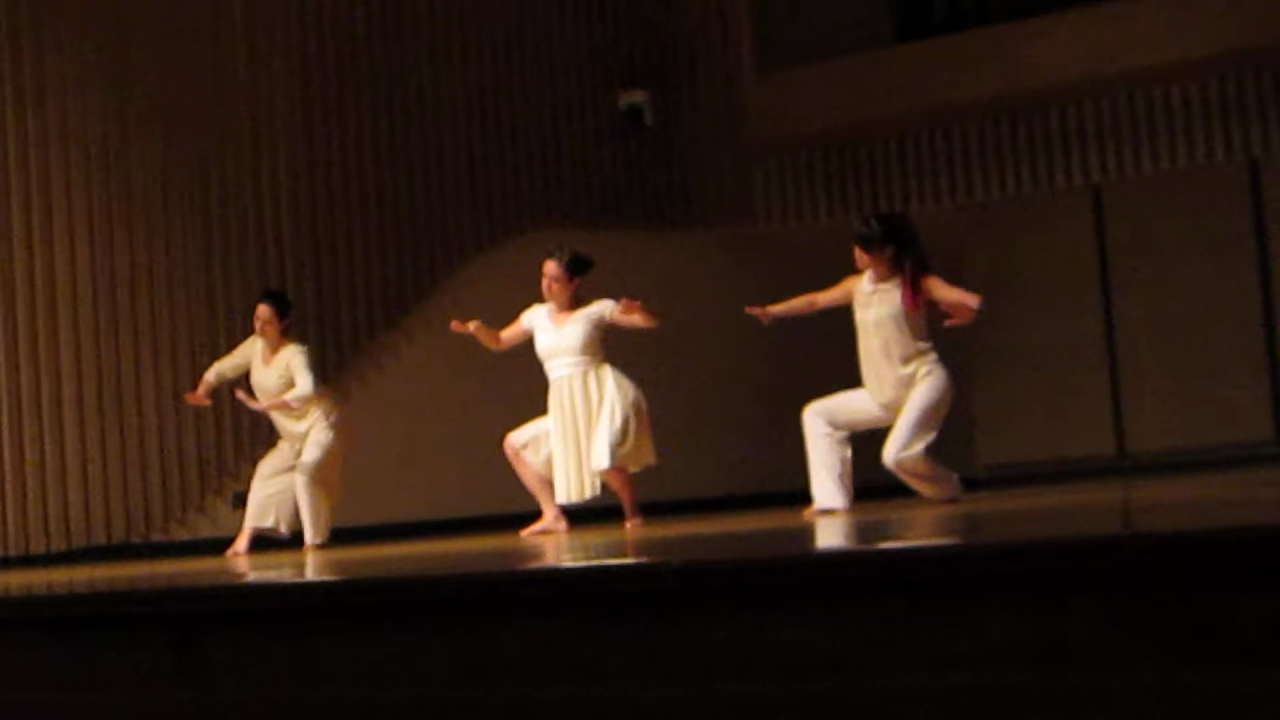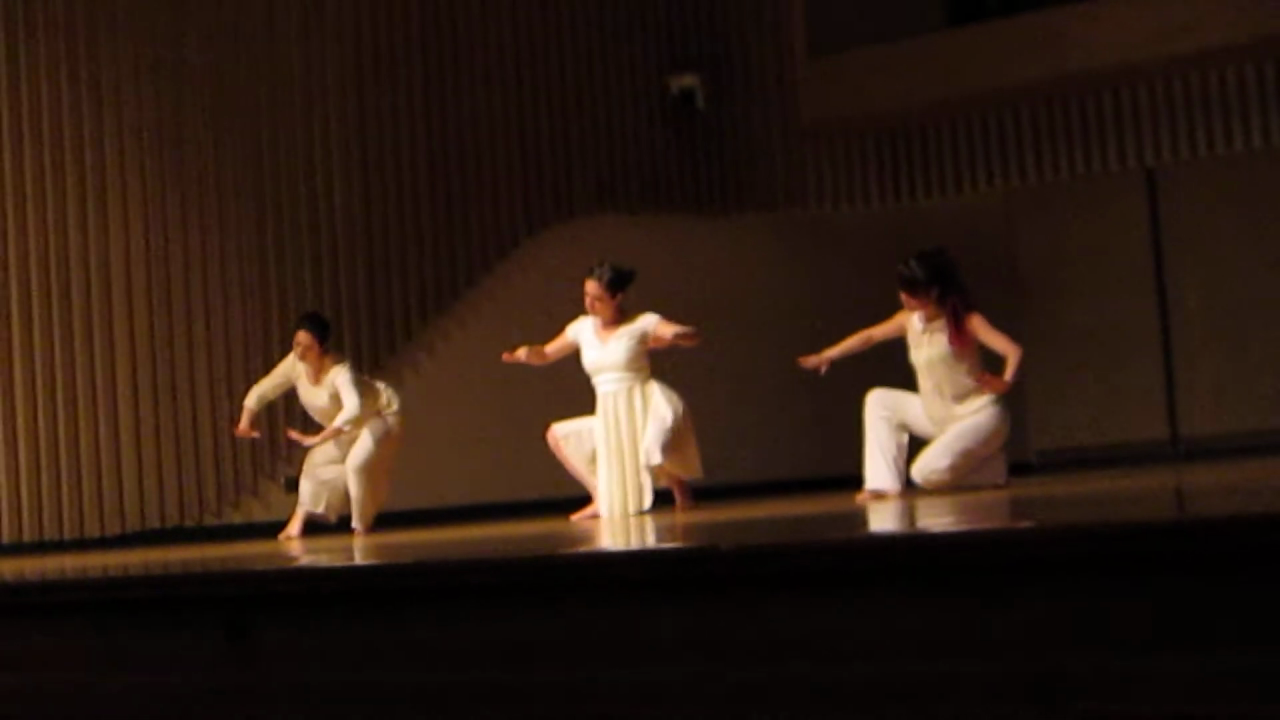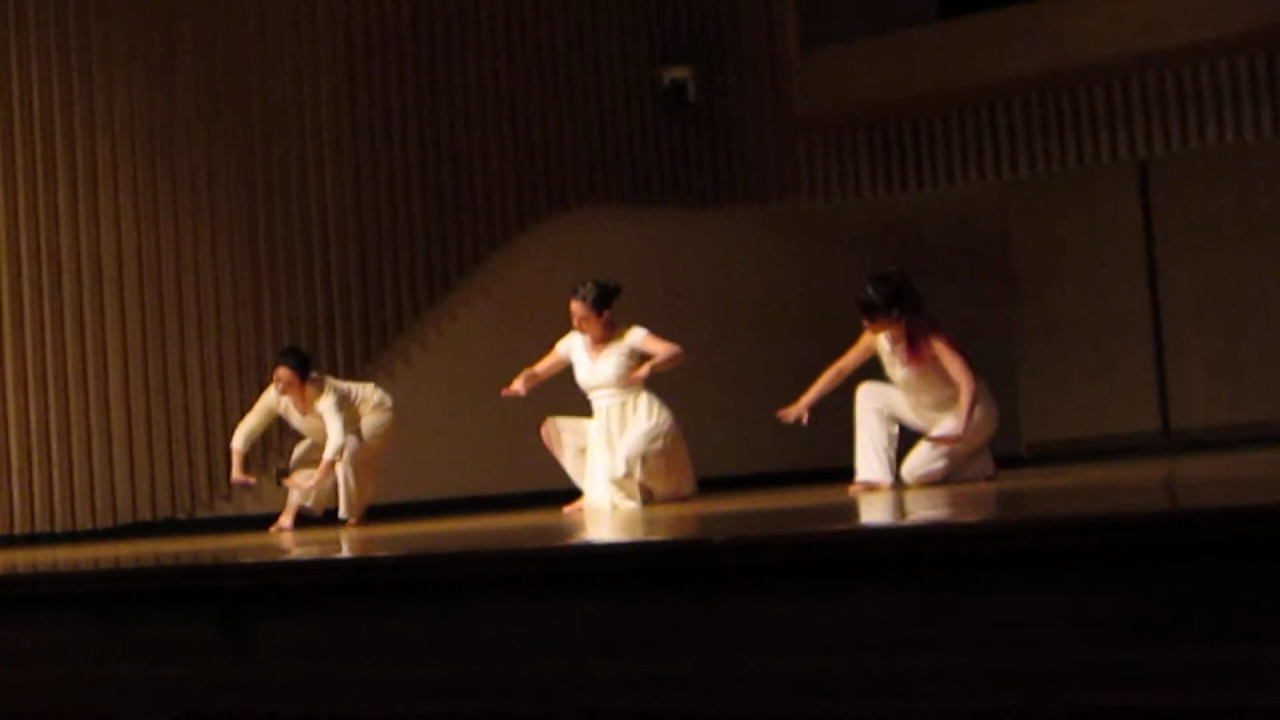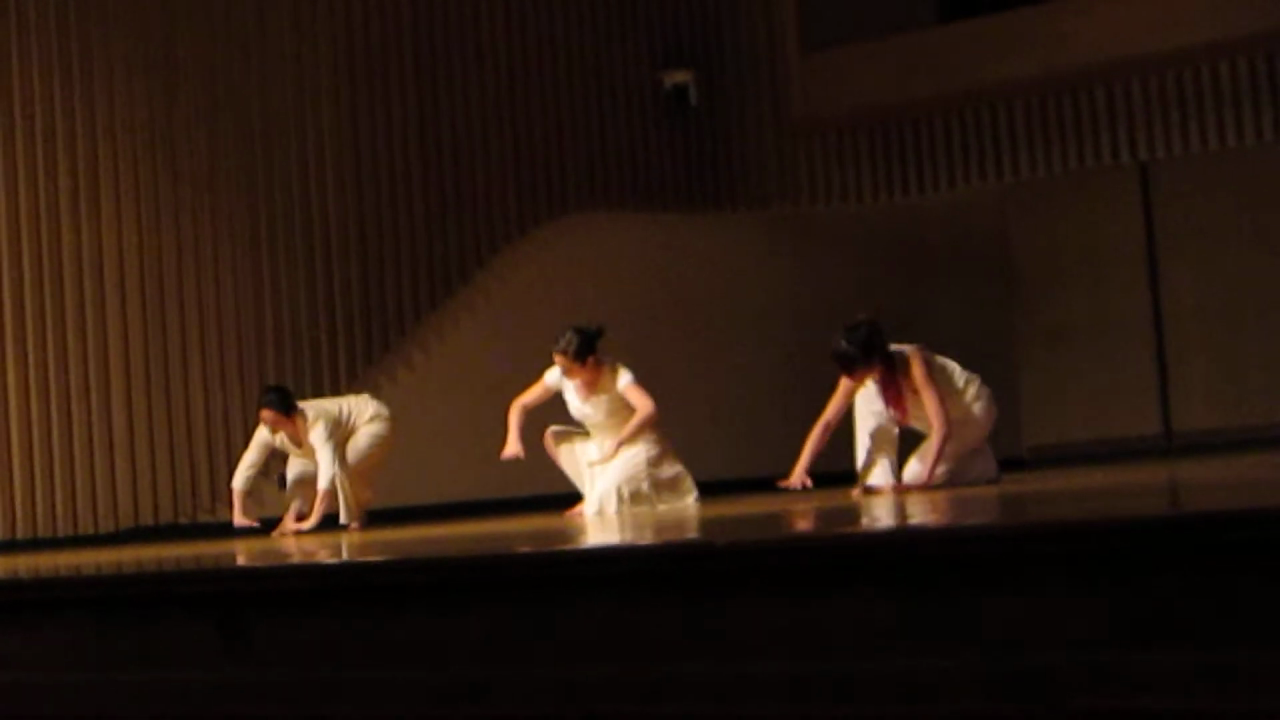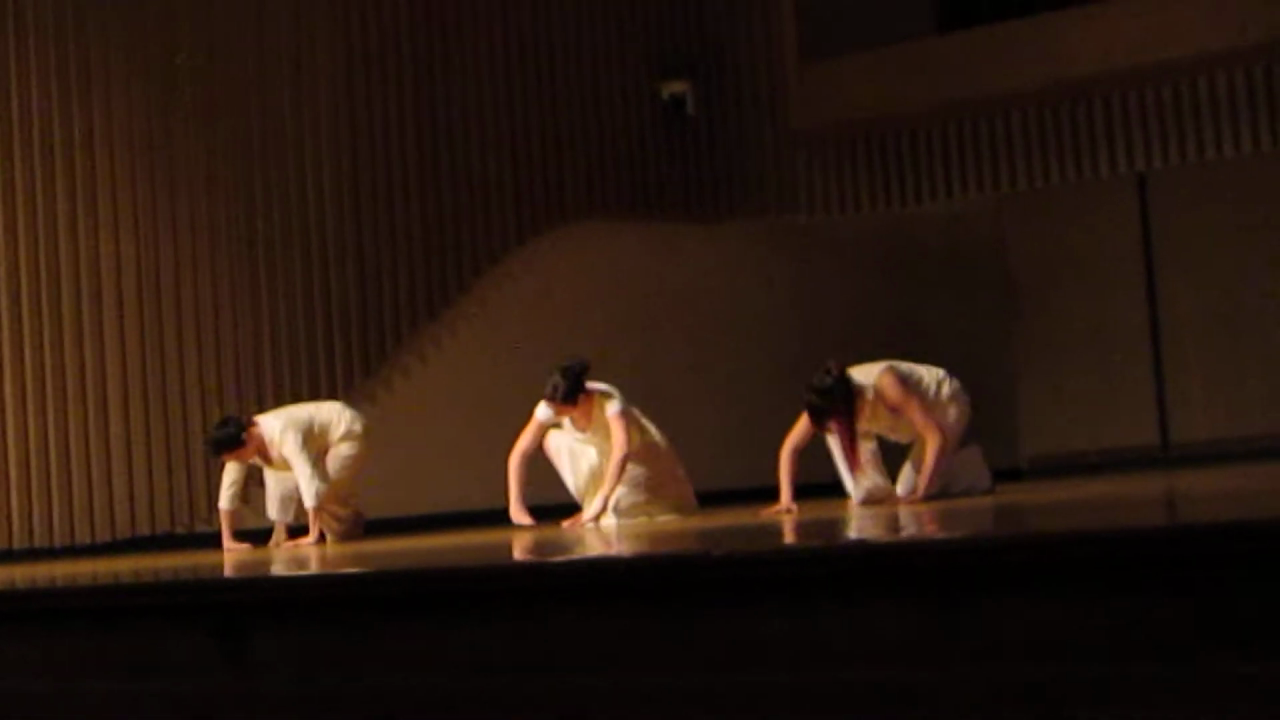
dt=1s
person 1, frame 1
left shoulder: (919, 284)
right shoulder: (857, 285)
left elbow: (973, 300)
right elbow: (816, 300)
left wrist: (969, 314)
right wrist: (771, 311)
left hip: (924, 382)
right hip: (883, 394)
left knee: (897, 454)
right knee: (816, 415)
left ankle: (946, 490)
right ankle: (831, 499)
person 1, frame 2
left shoulder: (967, 321)
right shoulder: (908, 320)
left elbow: (1013, 350)
right elbow: (870, 336)
left wrist: (1006, 381)
right wrist: (826, 355)
left hip: (979, 414)
left knee: (926, 474)
right knee: (879, 399)
left ankle: (989, 466)
right ankle: (884, 482)
person 1, frame 3
left shoulder: (930, 340)
right shoulder: (876, 338)
left elbow: (968, 382)
right elbow: (841, 368)
left wrist: (960, 430)
right wrist: (803, 403)
left hip: (969, 412)
left knee: (914, 474)
right knee: (869, 393)
left ankle: (976, 462)
right ankle: (876, 475)
person 1, frame 4
left shoulder: (912, 364)
right shoulder: (857, 373)
left elbow: (942, 425)
right elbow: (827, 422)
left wrist: (926, 475)
right wrist: (800, 470)
left hip: (973, 409)
right hip: (932, 414)
left knee: (914, 479)
right knee: (866, 398)
left ankle: (980, 464)
right ankle: (879, 481)
person 1, frame 5
left shoulder: (885, 386)
right shoulder: (830, 400)
left elbow: (936, 437)
right elbow: (790, 447)
left wrist: (920, 492)
right wrist: (786, 499)
left hip: (947, 402)
right hip: (905, 416)
left knee: (907, 491)
right knee: (835, 430)
left ankle: (970, 467)
right ankle: (875, 493)
person 2, frame 1
left shoulder: (596, 309)
right shoulder: (536, 315)
left elbow: (651, 321)
right elbow: (498, 342)
left wrist: (637, 309)
right wrist: (476, 328)
left hip: (602, 396)
right hip: (565, 407)
left knee: (603, 461)
right knee: (514, 444)
left ankle: (632, 512)
right ankle: (552, 515)
person 2, frame 2
left shoulder: (642, 323)
right shoulder: (582, 327)
left elbow: (693, 336)
right elbow: (545, 355)
left wrist: (672, 338)
right wrist: (526, 352)
left hip: (646, 407)
right hip: (610, 417)
left knee: (653, 452)
right knee: (556, 434)
left ankle: (681, 491)
right ankle: (601, 499)
person 2, frame 3
left shoulder: (630, 336)
right shoulder: (573, 343)
left elbow: (675, 352)
right elbow: (537, 372)
left wrist: (649, 367)
right wrist: (522, 381)
left hip: (641, 418)
right hip: (605, 426)
left knee: (625, 461)
right knee: (551, 428)
left ankle: (671, 490)
right ankle: (593, 491)
person 2, frame 4
left shoulder: (617, 375)
right shoulder: (559, 375)
left elbow: (649, 409)
right elbow: (520, 404)
left wrist: (616, 444)
right wrist: (513, 439)
left hip: (637, 446)
right hip: (600, 447)
left knee: (606, 499)
right knee: (552, 436)
right ankle: (593, 495)
person 2, frame 5
left shoulder: (608, 401)
right shoulder: (550, 407)
left elbow: (622, 450)
right elbow: (518, 454)
left wrist: (602, 500)
right wrist: (516, 505)
left hip: (641, 458)
right hip: (602, 453)
left knee: (609, 513)
right knee: (552, 440)
right ankle: (590, 506)
person 3, frame 1
left shoulder: (295, 353)
right shoulder: (255, 346)
left elbow: (306, 390)
right elbow: (222, 368)
left wrist: (262, 405)
right wrist: (201, 392)
left hip: (320, 422)
right hip: (293, 434)
left knee: (306, 473)
right knee: (266, 473)
left ankle: (314, 542)
right ankle: (246, 537)
person 3, frame 2
left shoulder: (339, 371)
right shoulder: (294, 363)
left elbow: (353, 409)
right elbow: (262, 390)
left wrist: (317, 439)
right wrist: (245, 422)
left hip: (380, 414)
left knee: (357, 463)
right knee: (316, 462)
left ankle: (363, 527)
right ankle: (299, 520)
person 3, frame 3
left shoulder: (324, 395)
right shoulder: (274, 395)
left elbow: (337, 439)
right elbow: (246, 429)
left wrist: (313, 481)
right wrist: (236, 469)
left hip: (373, 411)
right hip: (346, 418)
left knee: (345, 456)
right knee: (303, 457)
left ankle: (355, 517)
right ankle: (289, 514)
person 3, frame 4
left shoulder: (315, 423)
right shoulder: (267, 431)
left elbow: (328, 470)
right elbow: (245, 468)
left wrist: (313, 520)
right wrist: (238, 514)
left hip: (372, 421)
right hip: (342, 429)
left knee: (342, 466)
left ankle: (357, 519)
right ankle: (291, 519)
person 3, frame 5
left shoulder: (283, 434)
right shoulder: (240, 445)
left elbow: (308, 479)
right elbow: (228, 486)
left wrist: (313, 536)
right wrist: (227, 540)
left hip: (346, 432)
right hip: (317, 438)
left knee: (322, 492)
left ankle: (352, 525)
right ankle: (280, 530)
